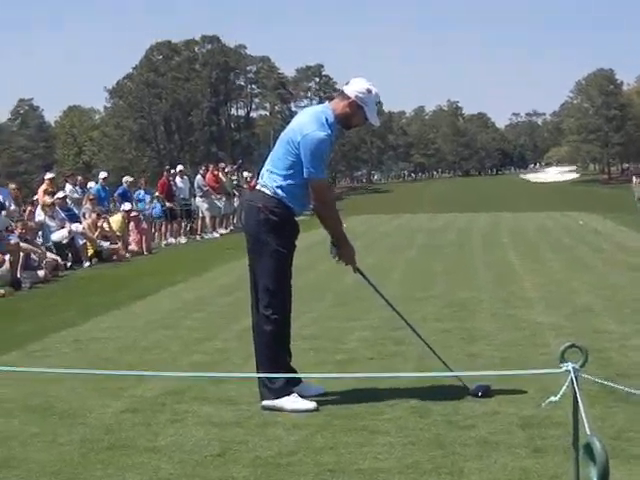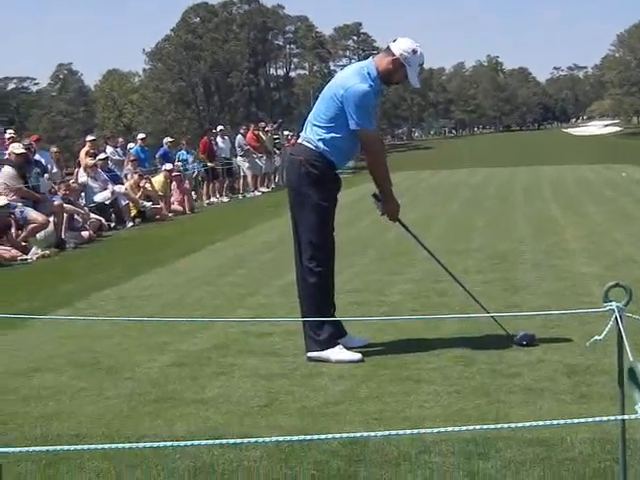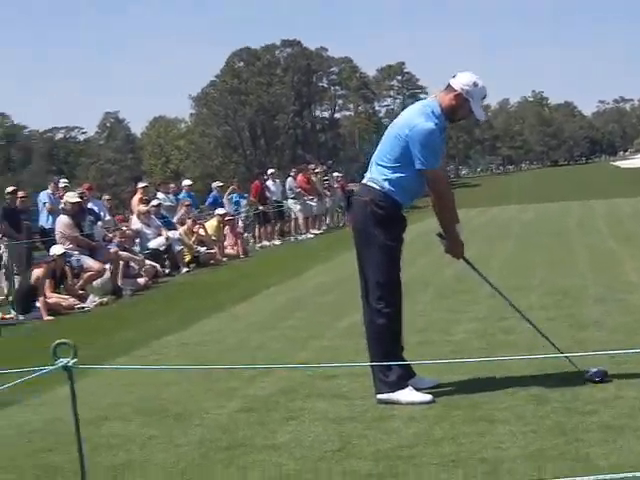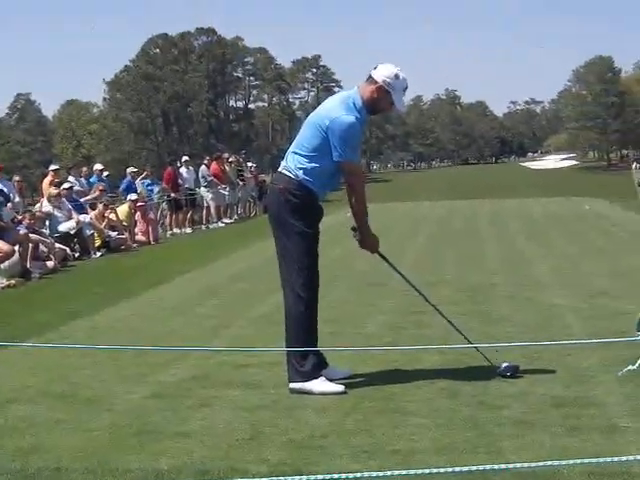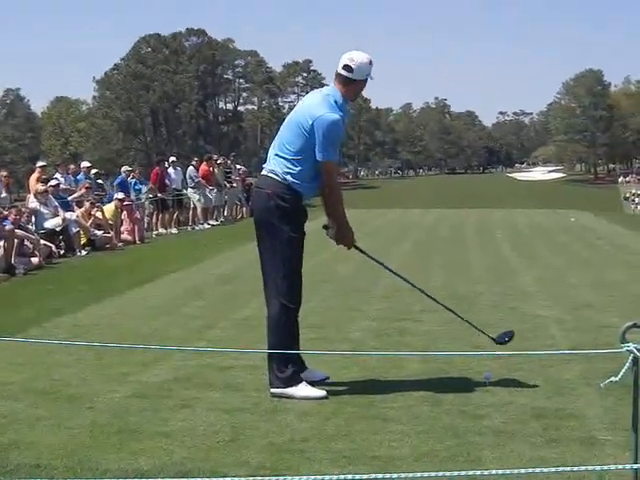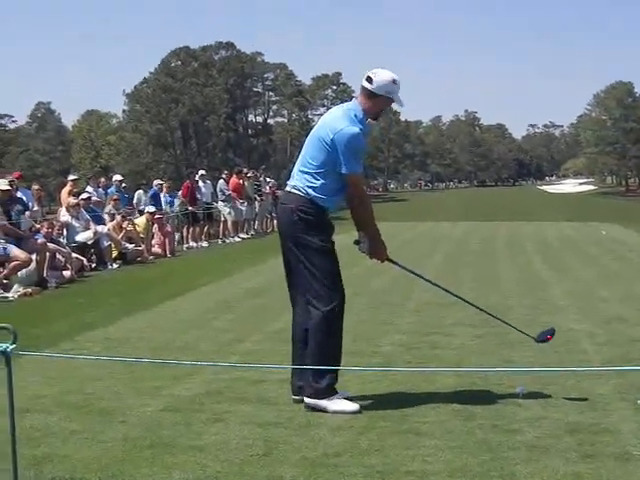
dt=0.5s
person 1, frame 1
left shoulder: (318, 117)
right shoulder: (317, 133)
left elbow: (323, 189)
right elbow: (320, 199)
left wrist: (339, 235)
right wrist: (342, 243)
left hip: (274, 214)
right hip: (269, 215)
left knee: (278, 301)
right knee: (271, 303)
left ankle: (285, 378)
right ankle: (274, 390)
person 1, frame 2
left shoulder: (366, 78)
right shoulder: (359, 86)
left elbow: (375, 142)
right elbow: (371, 149)
left wrist: (387, 190)
right wrist: (388, 197)
left hip: (317, 168)
right hip: (310, 168)
left knee: (321, 254)
right knee: (314, 256)
left ankle: (330, 331)
right ankle: (320, 341)
person 1, frame 3
left shoulder: (429, 116)
right shoulder: (425, 126)
left elbow: (440, 180)
right elbow: (437, 187)
left wrist: (454, 224)
right wrist: (452, 236)
left hip: (383, 208)
right hip: (376, 209)
left knee: (388, 296)
right knee: (381, 298)
left ankle: (399, 372)
right ankle: (389, 383)
person 1, frame 4
left shoulder: (349, 106)
right shoulder: (345, 118)
left elbow: (354, 175)
right elbow: (353, 180)
left wrist: (362, 221)
right wrist: (365, 230)
left hip: (296, 196)
right hip: (292, 197)
left knee: (305, 284)
right knee: (301, 285)
left ankle: (311, 362)
right ankle: (303, 373)
person 1, frame 5
left shoulder: (319, 98)
right shoulder: (330, 117)
left elbow: (322, 175)
right elbow: (329, 180)
left wrist: (333, 219)
right wrist: (342, 226)
left hip: (273, 194)
right hip: (280, 199)
left knee: (282, 288)
right knee: (285, 291)
left ankle: (288, 366)
right ankle: (284, 378)
person 1, frame 6
left shoulder: (343, 116)
right shoulder: (349, 130)
left elbow: (349, 190)
right elbow: (357, 192)
left wrist: (364, 233)
right wrist: (375, 238)
left hip: (297, 210)
right hip: (305, 214)
left knee: (307, 301)
right knee: (328, 299)
left ankle: (304, 382)
right ankle: (319, 389)
